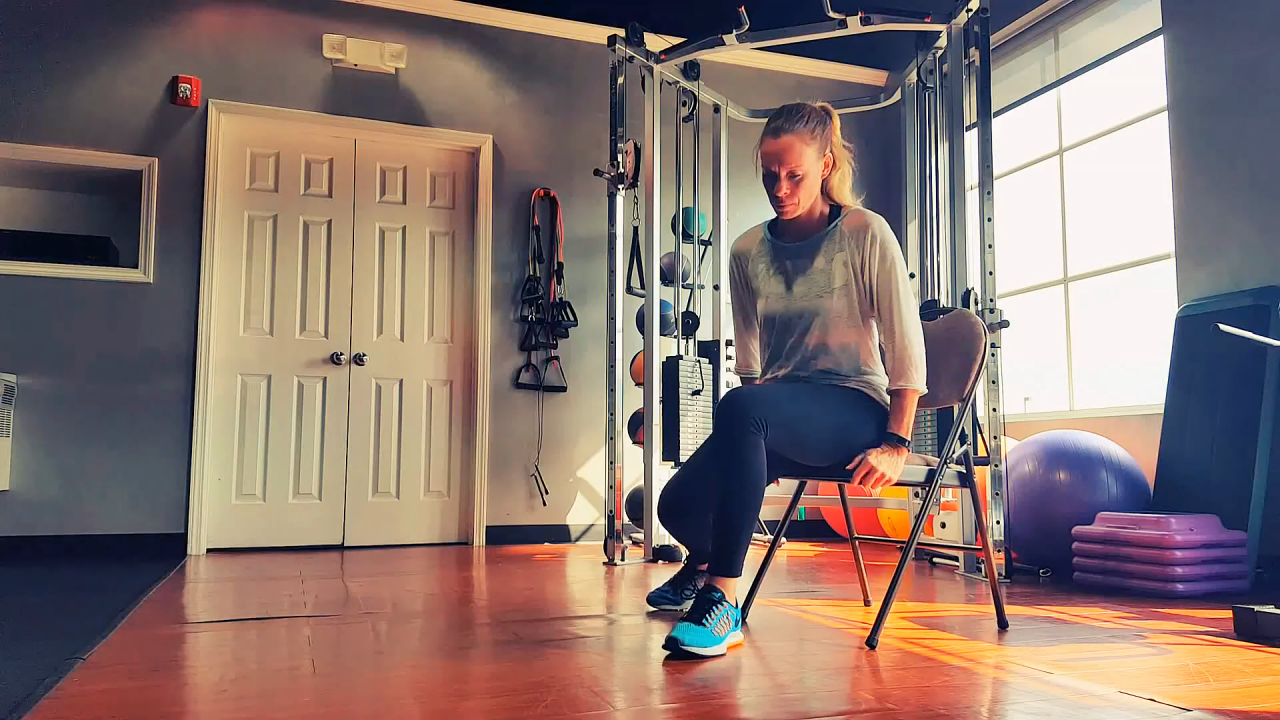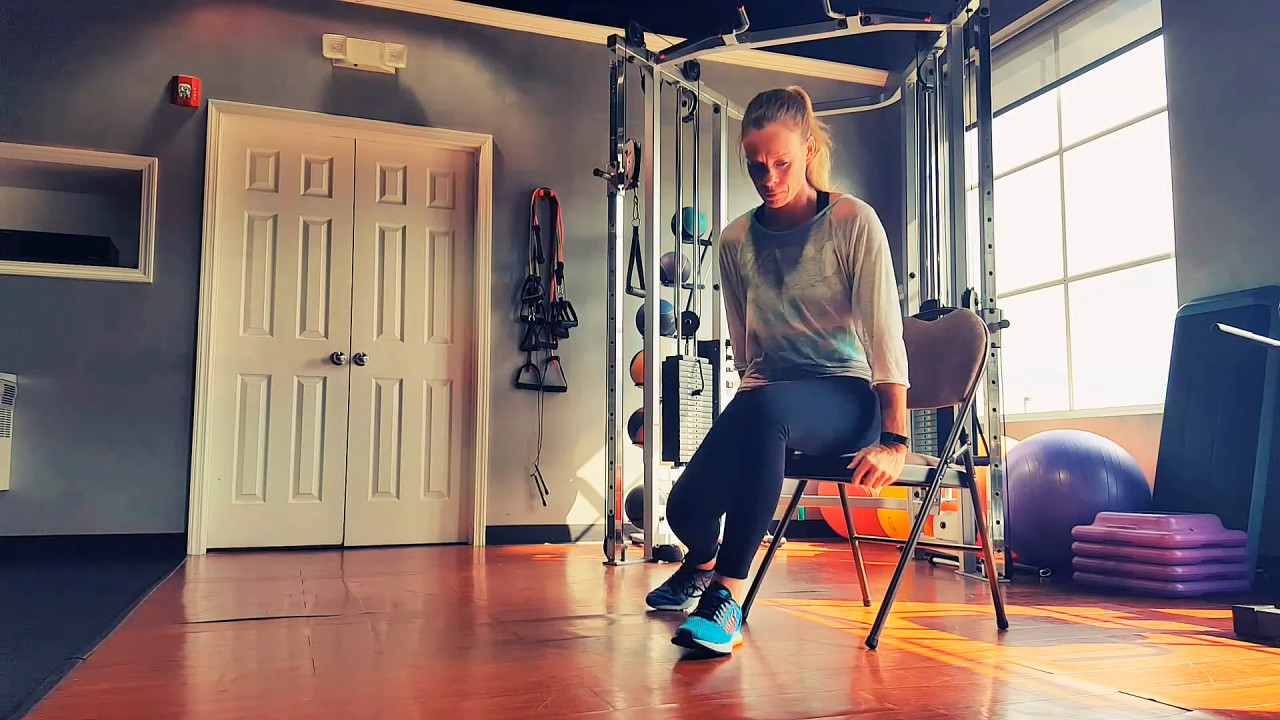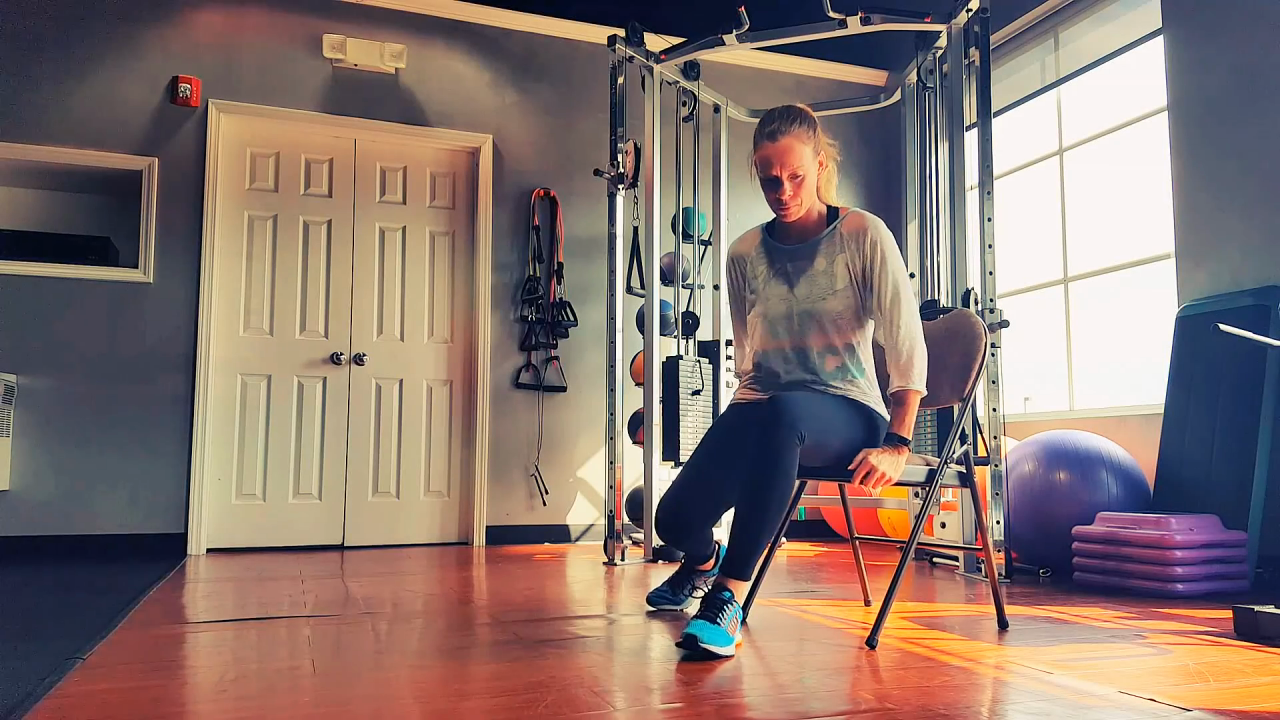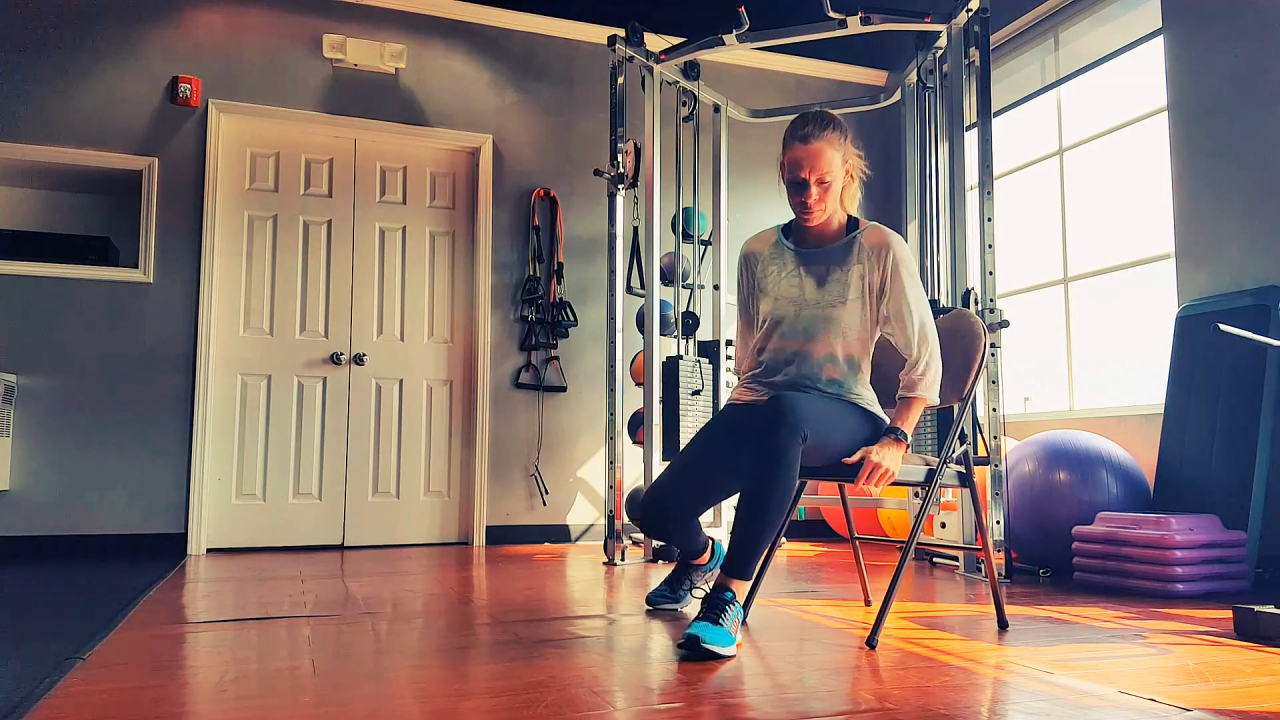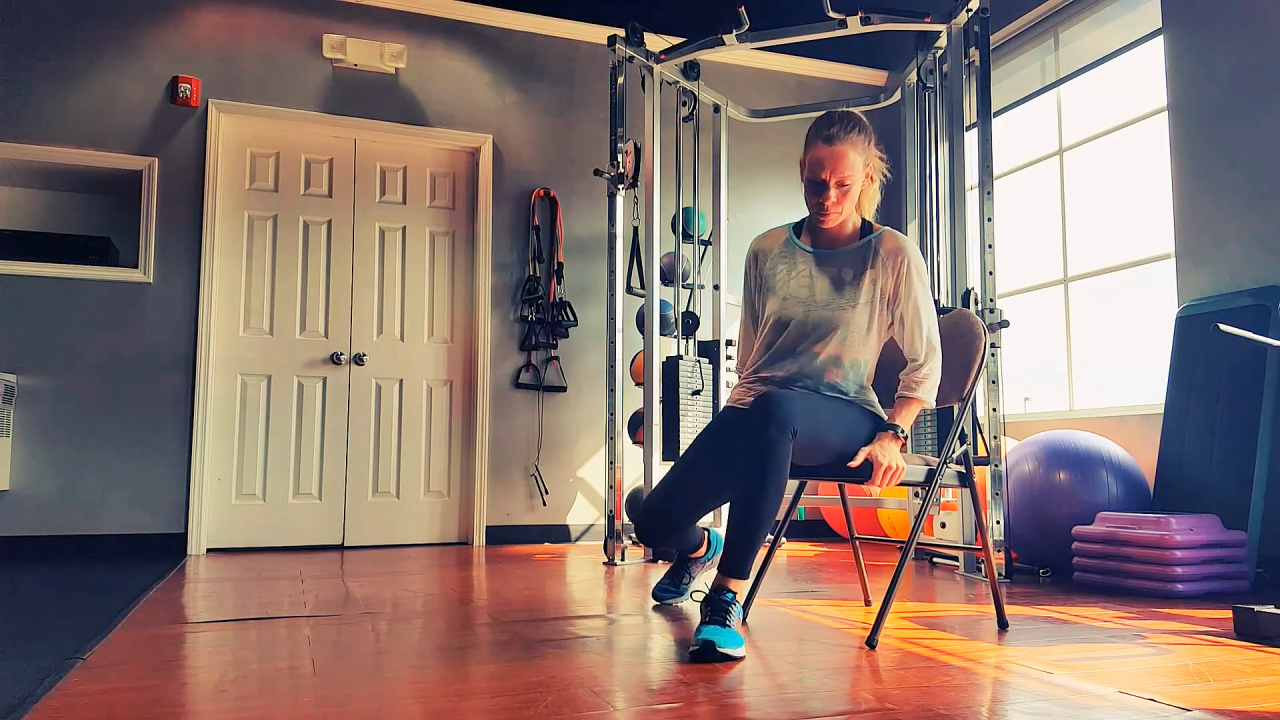
dt=0.2s
person 1, frame 1
left shoulder: (866, 234)
right shoulder: (748, 250)
left elbow: (906, 345)
left wrist: (895, 443)
right wrist: (761, 435)
left hip: (855, 409)
right hip: (778, 413)
left knee: (738, 406)
right knee: (677, 505)
left ankle: (721, 601)
right ankle: (706, 560)
person 1, frame 2
left shoulder: (853, 221)
right shoulder: (735, 240)
left elbow: (884, 331)
left wrist: (893, 440)
right wrist: (753, 405)
left hip: (847, 397)
right hip: (769, 396)
left knee: (763, 408)
right knee: (686, 508)
left ankle: (725, 598)
right ankle: (705, 559)
person 1, frame 3
left shoulder: (864, 235)
right shoulder: (744, 253)
left elbow: (906, 344)
left wrist: (897, 443)
right wrist: (745, 434)
left hip: (845, 411)
right hip: (760, 405)
left knee: (783, 413)
right knee: (676, 518)
left ankle: (728, 598)
right ankle: (705, 562)
person 1, frame 4
left shoulder: (881, 249)
right shoulder: (758, 252)
left elbow: (925, 359)
left wrist: (895, 439)
right wrist: (742, 430)
left hip: (844, 415)
right hip: (756, 408)
left knee: (785, 412)
right knee: (657, 510)
left ankle: (728, 598)
right ankle: (701, 556)
person 1, frame 5
left shoulder: (893, 254)
right shoulder: (767, 250)
left elbow: (925, 361)
left wrist: (892, 433)
right wrist: (740, 423)
left hip: (843, 418)
right hip: (754, 409)
left knee: (776, 411)
right knee: (655, 522)
left ankle: (728, 597)
right ankle: (701, 547)
